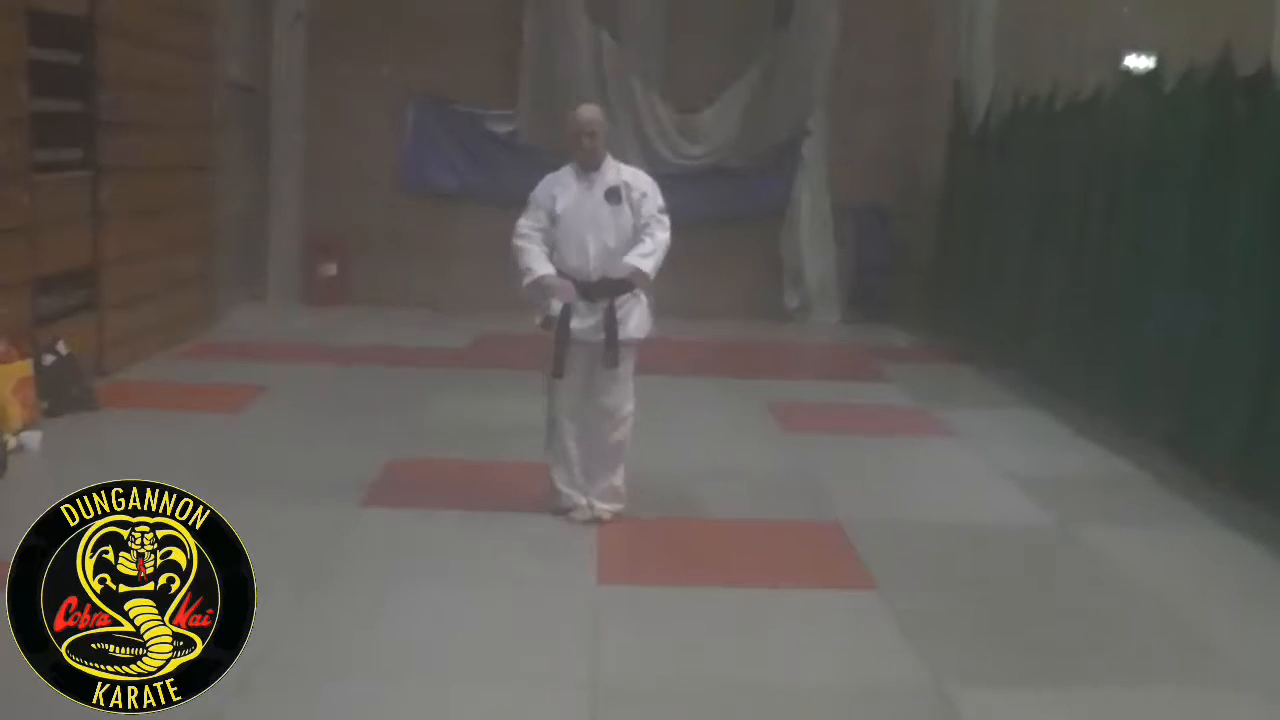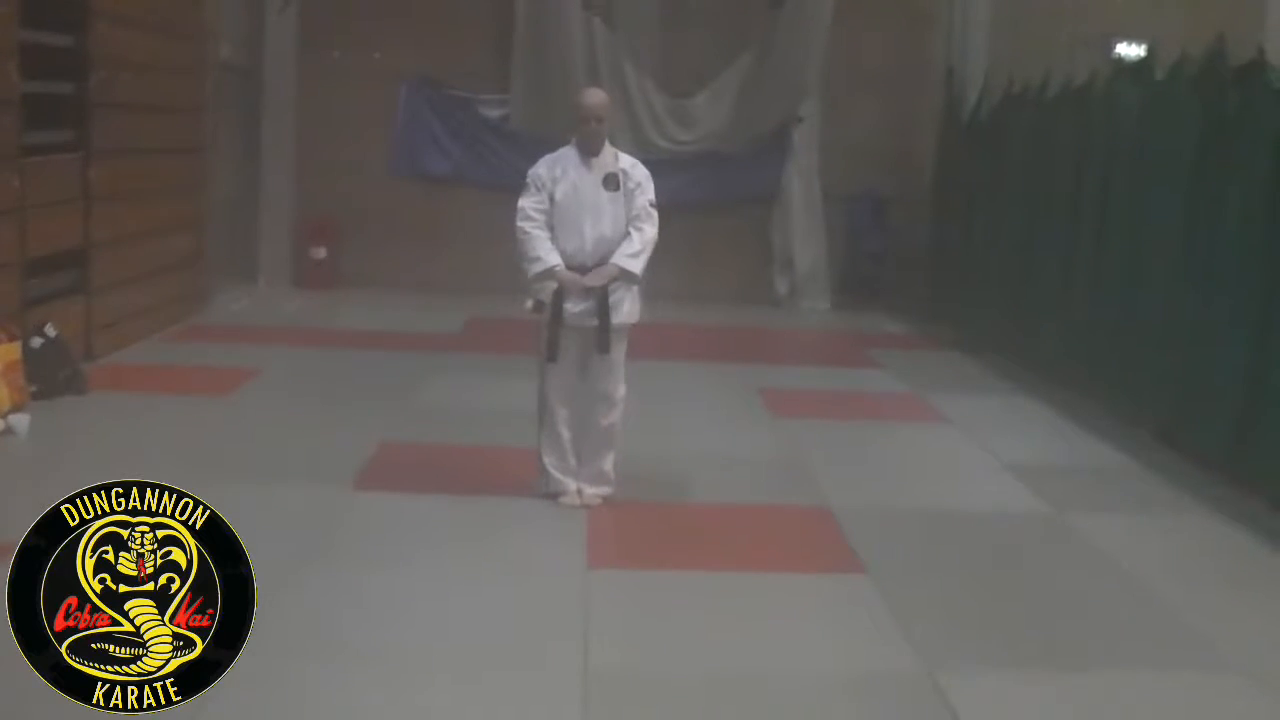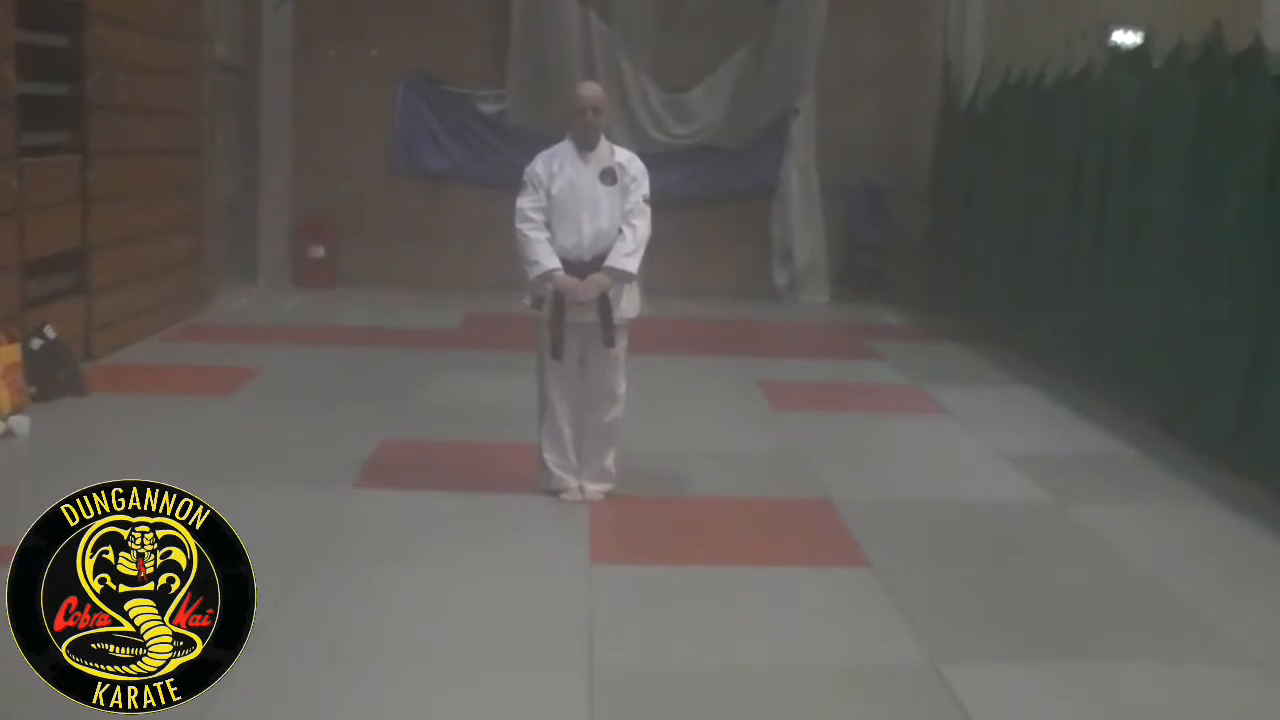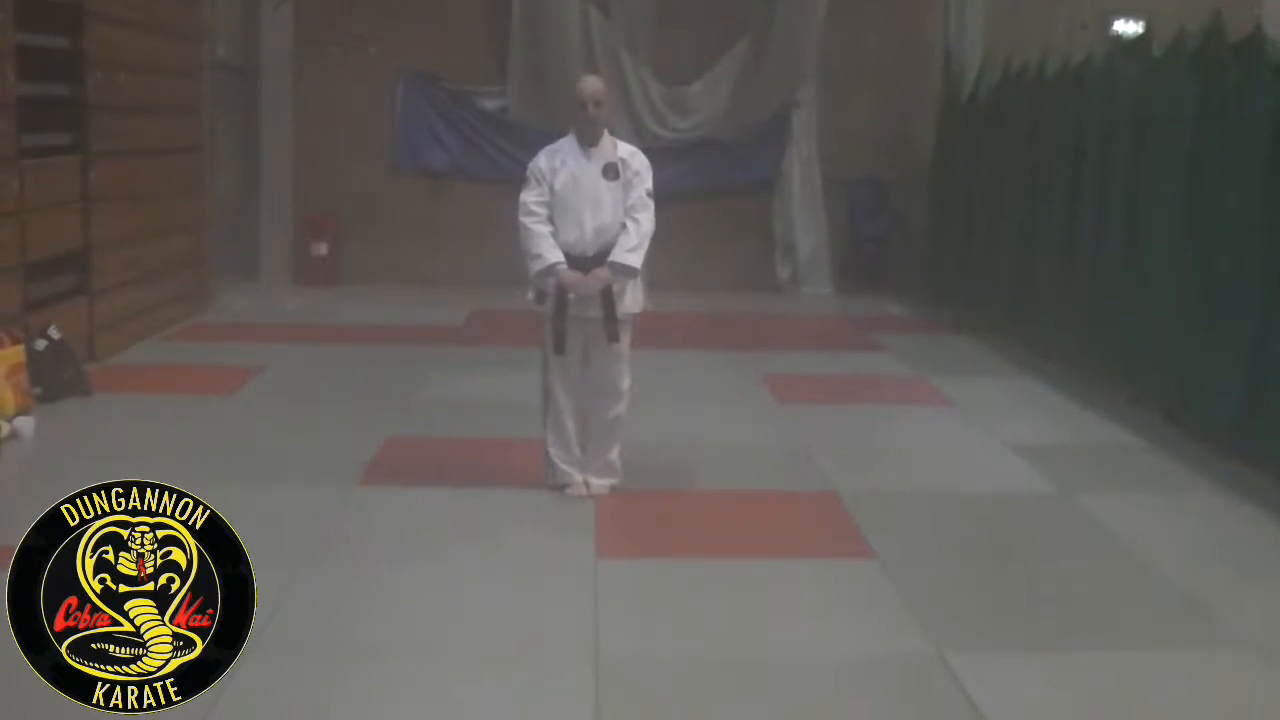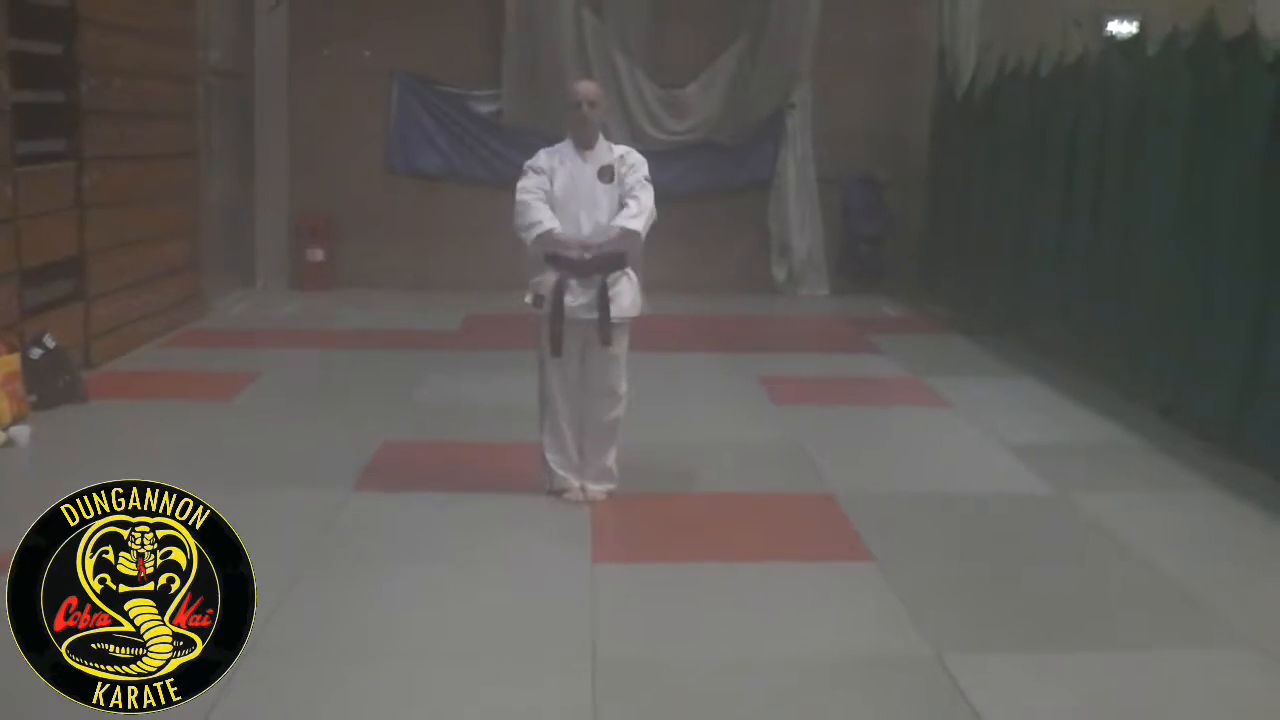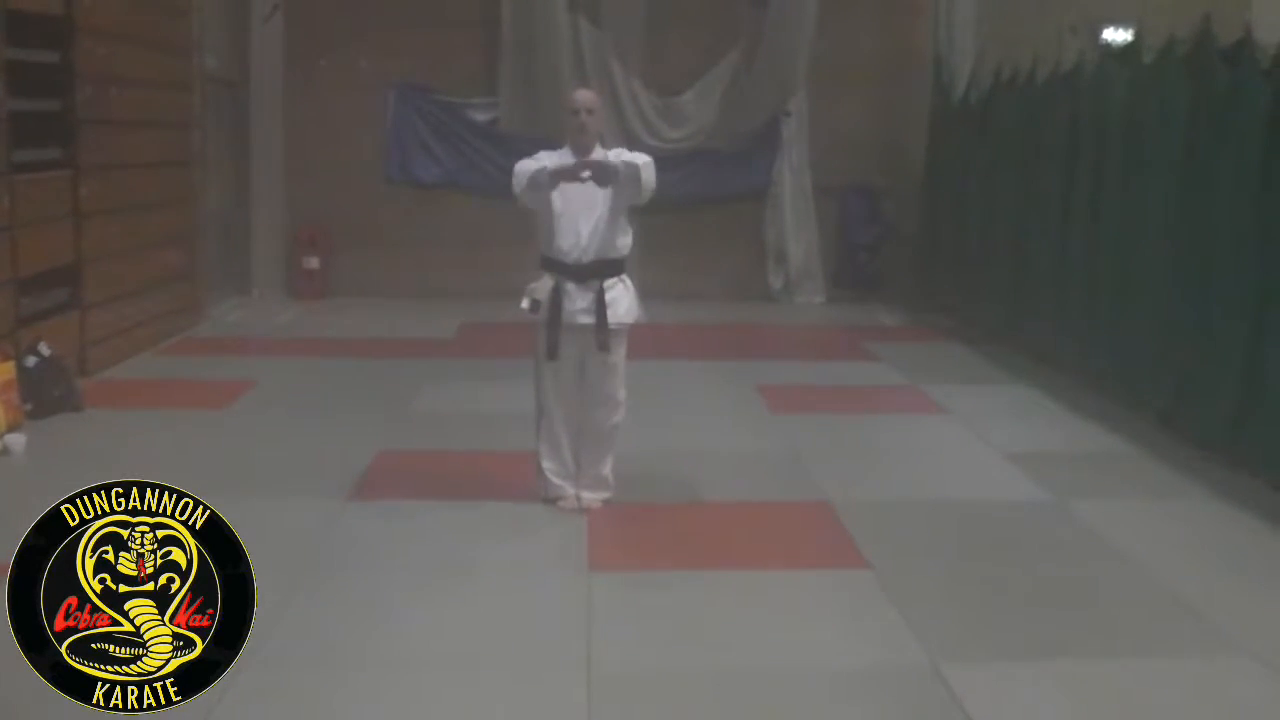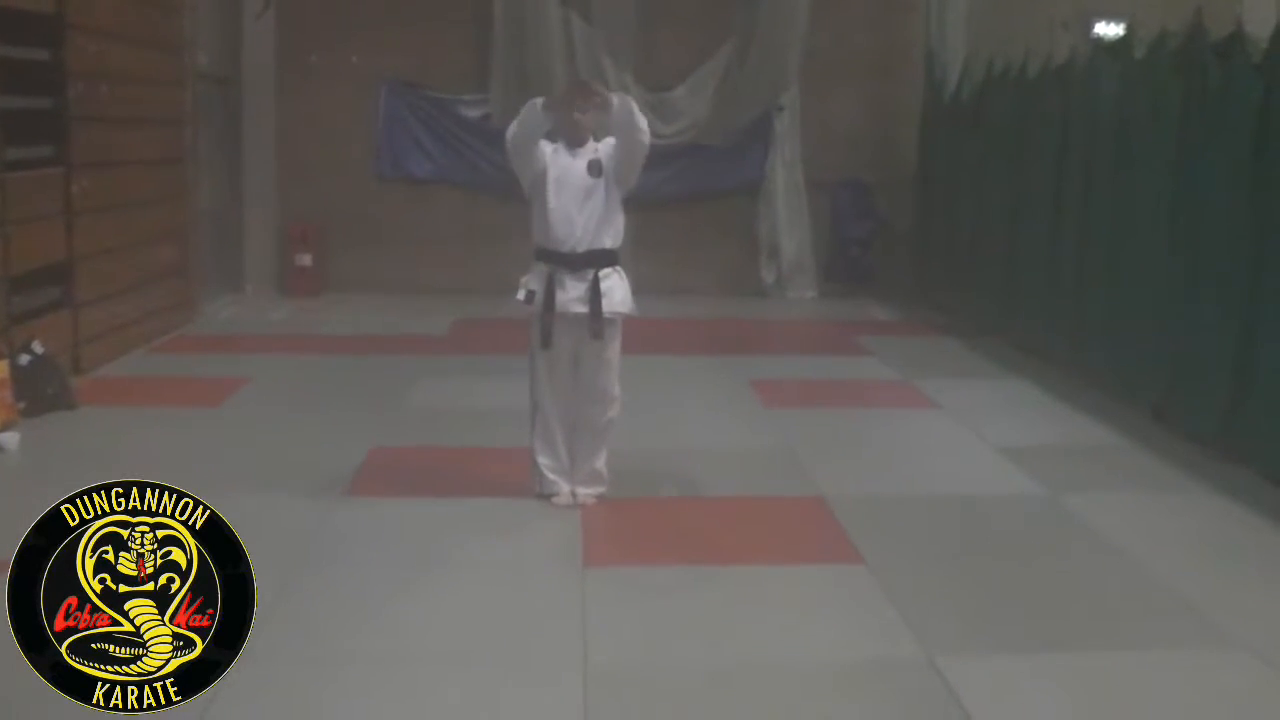
dt=0.4s
person 1, frame 1
left shoulder: (636, 182)
right shoulder: (551, 187)
left elbow: (657, 232)
right elbow: (527, 238)
left wrist: (634, 267)
right wrist: (546, 279)
left hip: (620, 309)
right hip: (570, 309)
left knee: (613, 407)
right knee: (567, 406)
left ankle: (604, 495)
right ankle: (571, 494)
person 1, frame 2
left shoulder: (632, 171)
right shoulder: (548, 168)
left elbow: (645, 228)
right elbow: (529, 224)
left wrist: (612, 270)
right wrist: (558, 272)
left hip: (612, 296)
right hip: (560, 294)
left knee: (605, 393)
right knee: (558, 390)
left ankle: (595, 479)
right ankle: (561, 479)
person 1, frame 3
left shoulder: (628, 164)
right shoulder: (545, 164)
left elbow: (636, 226)
right elbow: (529, 225)
left wrist: (606, 276)
right wrist: (557, 277)
left hip: (610, 290)
right hip: (559, 289)
left knee: (606, 389)
right knee: (559, 387)
left ankle: (596, 475)
right ankle: (563, 476)
person 1, frame 4
left shoulder: (631, 159)
right shoulder: (548, 160)
left elbow: (640, 220)
right elbow: (532, 219)
left wrist: (609, 271)
right wrist: (560, 272)
left hip: (614, 285)
right hip: (563, 285)
left knee: (609, 385)
right knee: (563, 383)
left ankle: (601, 470)
right ankle: (568, 471)
person 1, frame 5
left shoulder: (627, 160)
right shoulder: (545, 161)
left elbow: (641, 204)
right elbow: (528, 204)
left wrist: (610, 235)
right wrist: (560, 237)
left hip: (610, 286)
right hip: (560, 286)
left knee: (607, 389)
right knee: (559, 388)
left ankle: (598, 475)
right ankle: (565, 476)
person 1, frame 6
left shoulder: (619, 164)
right shoulder: (548, 164)
left elbow: (644, 176)
right elbow: (524, 180)
left wrist: (615, 169)
right wrist: (560, 172)
left hip: (608, 293)
right hip: (558, 292)
left knee: (604, 396)
right knee: (556, 395)
left ankle: (593, 483)
right ankle: (561, 483)
person 1, frame 7
left shoulder: (612, 155)
right shoulder: (542, 158)
left elbow: (638, 137)
right elbow: (518, 139)
left wrist: (611, 105)
right wrist: (548, 107)
left hip: (601, 285)
right hip: (552, 283)
left knee: (598, 390)
right knee: (551, 390)
left ankle: (588, 477)
right ankle: (555, 479)
